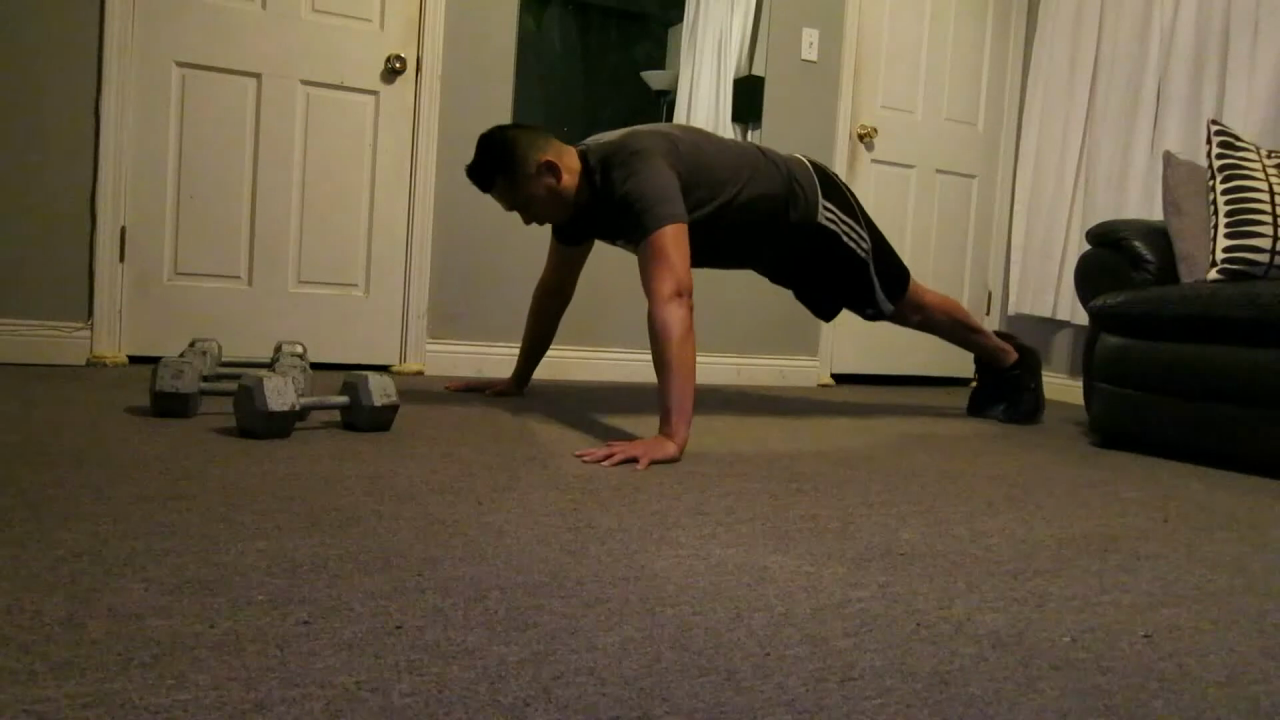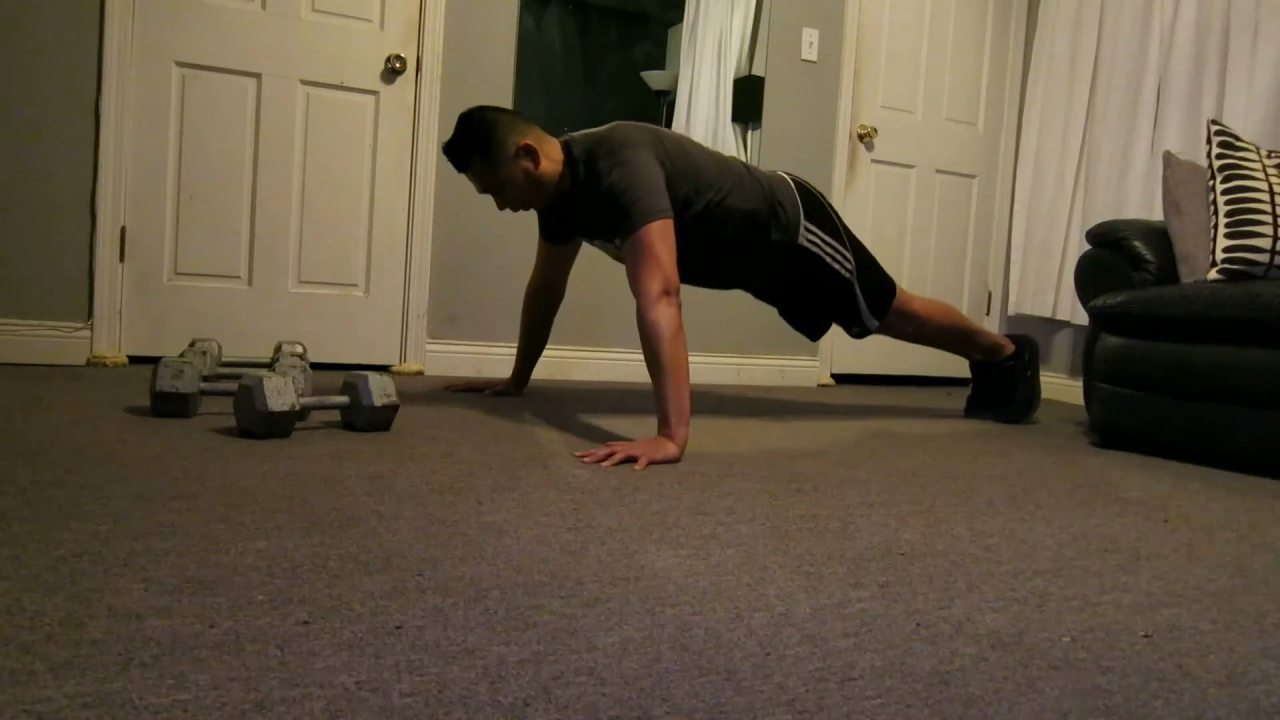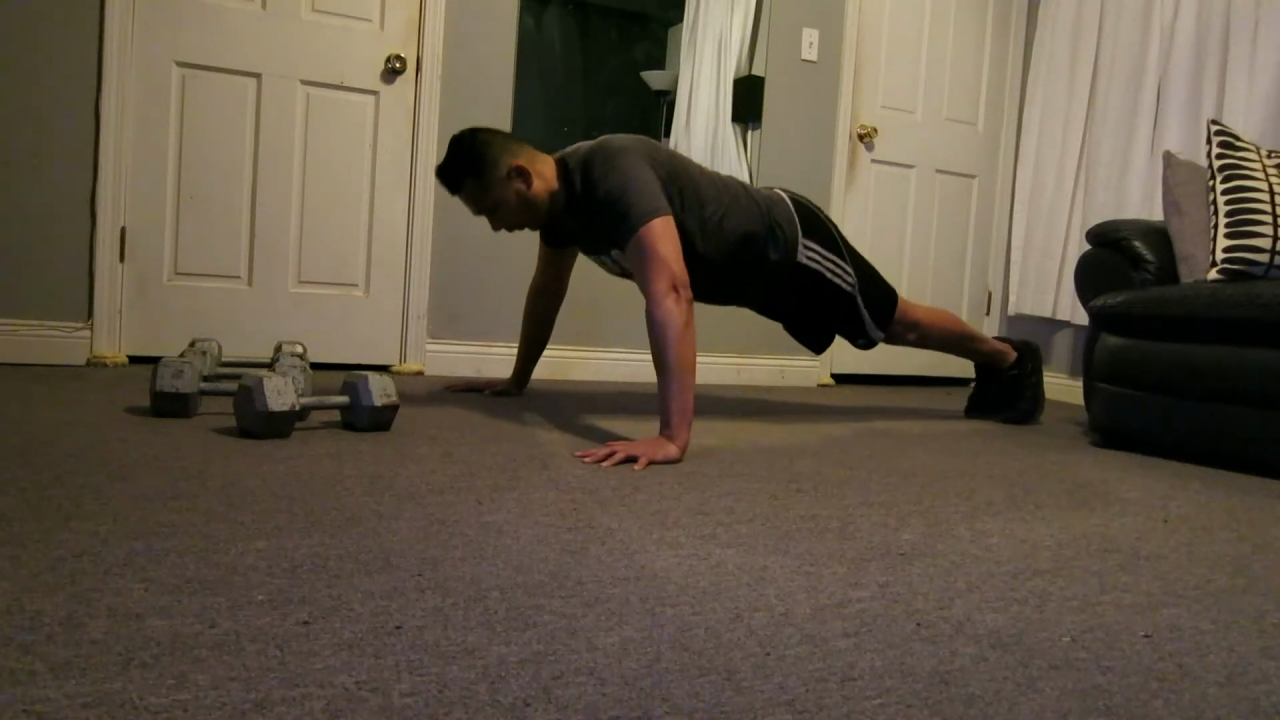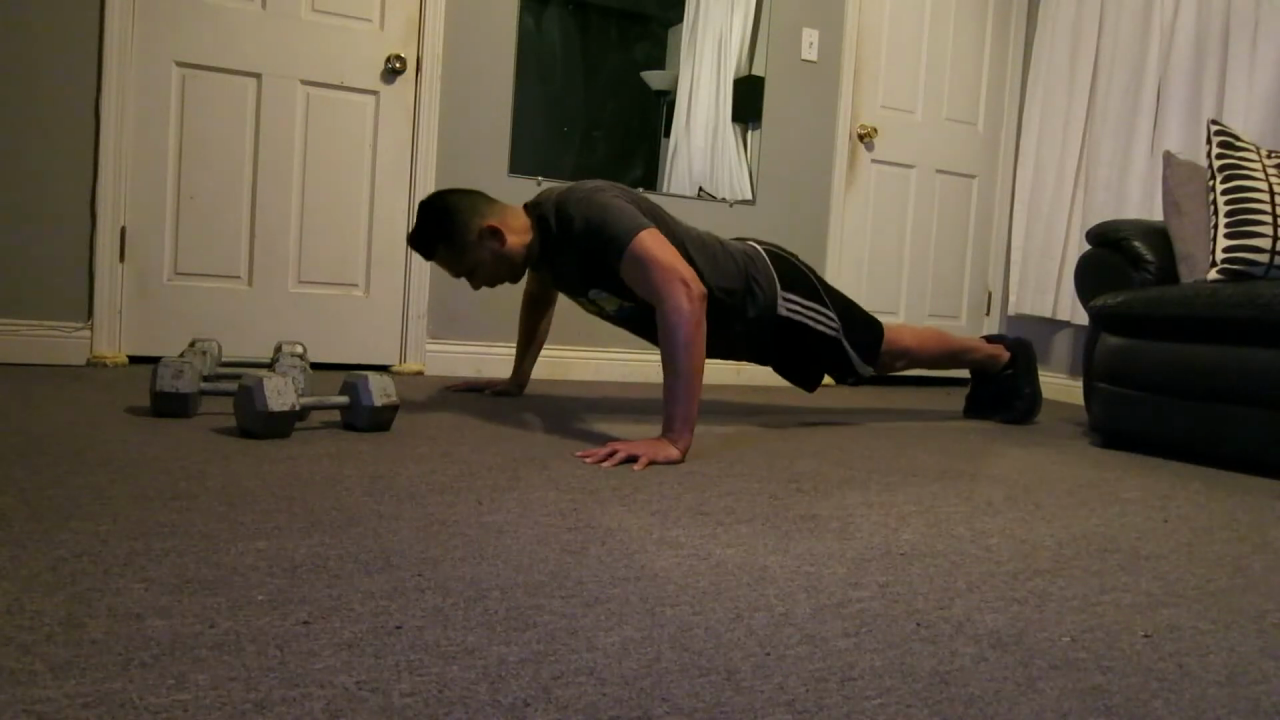
dt=0.5s
person 1, frame 1
left shoulder: (634, 172)
right shoulder: (576, 188)
left elbow: (671, 298)
right elbow: (554, 288)
left wrist: (670, 436)
right wrist: (518, 378)
left hip: (808, 210)
right hip: (769, 235)
left knee: (905, 304)
right knee: (888, 312)
left ankle: (1011, 359)
right ankle: (993, 357)
person 1, frame 2
left shoulder: (619, 164)
right shoulder: (562, 186)
left elbow: (659, 297)
right elbow: (545, 287)
left wrist: (672, 436)
right wrist: (517, 379)
left hip: (790, 228)
right hip: (754, 255)
left knee: (895, 316)
right knee: (883, 324)
left ankle: (1007, 354)
right ankle: (988, 365)
person 1, frame 3
left shoulder: (612, 174)
right shoulder: (559, 196)
left elbow: (670, 294)
right elbow: (547, 288)
left wrist: (673, 436)
right wrist: (517, 379)
left hip: (788, 244)
right hip: (754, 265)
left knee: (897, 325)
right knee: (891, 332)
left ankle: (1011, 361)
right ankle: (997, 361)
person 1, frame 4
left shoulder: (587, 217)
right shoulder: (540, 229)
left elbow: (684, 295)
right elbow: (540, 292)
left wrist: (674, 439)
right wrist: (518, 378)
left hip: (766, 294)
right hip: (737, 297)
left knee: (885, 351)
right knee: (881, 356)
left ankle: (1004, 359)
right ankle: (991, 360)
